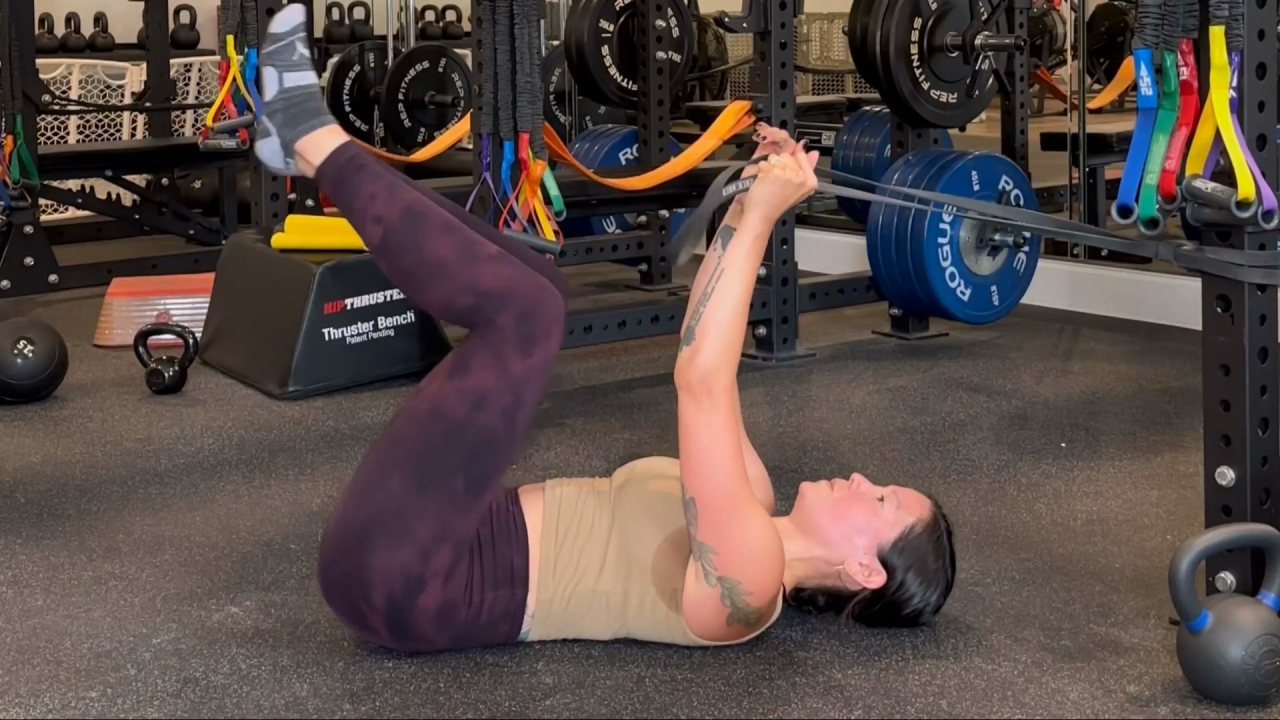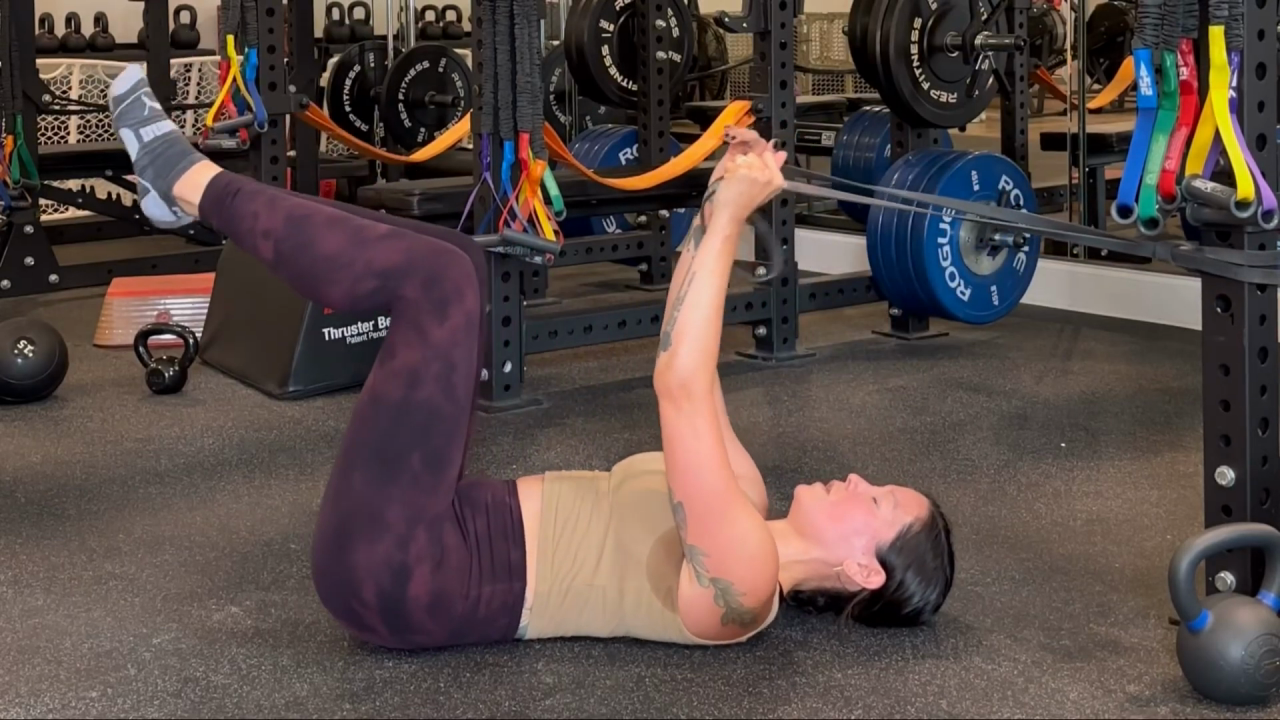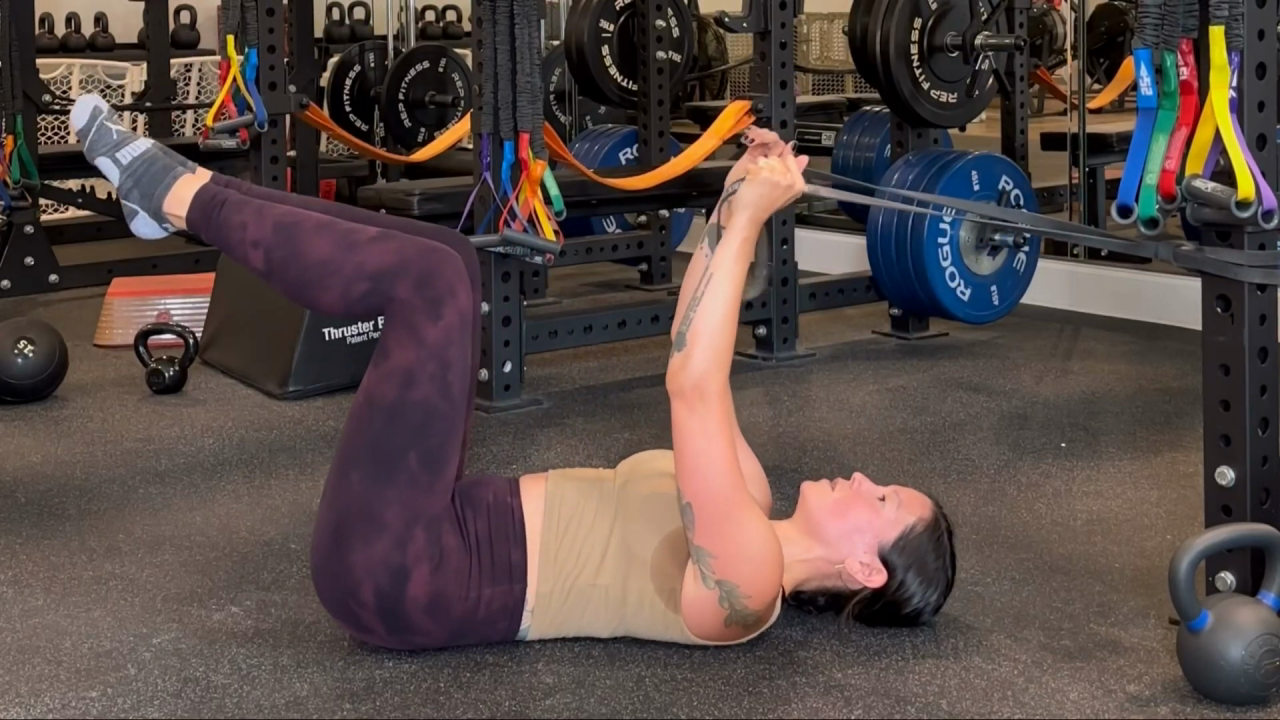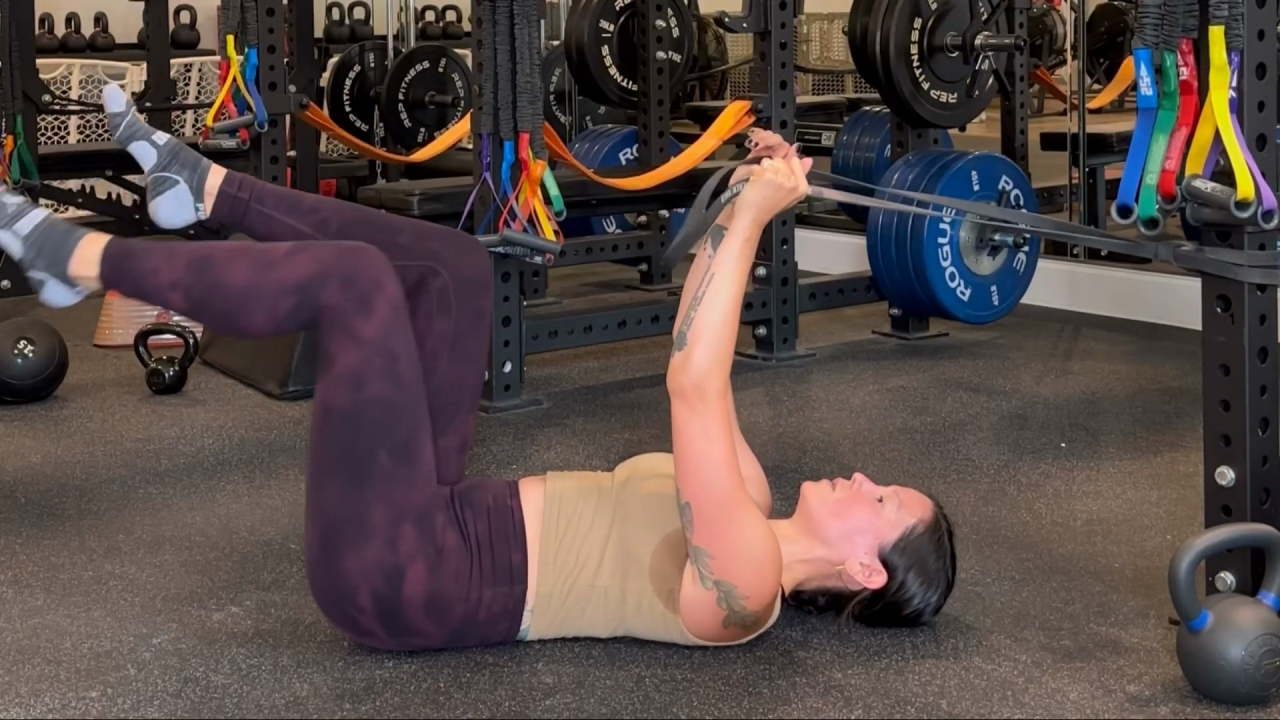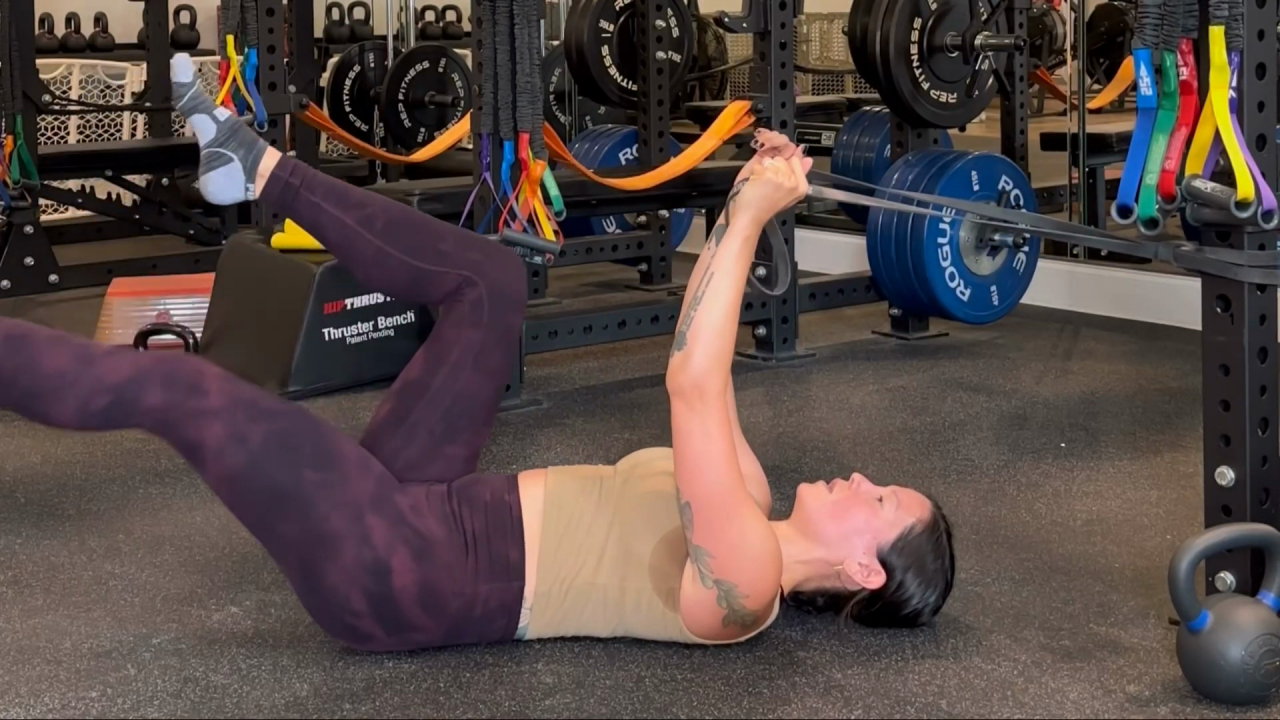
dt=0.5s
person 1, frame 1
left shoulder: (744, 580)
right shoulder: (749, 517)
left elbow: (702, 380)
right elbow: (707, 352)
left wrist: (758, 218)
right wrist: (752, 203)
left hip: (397, 573)
left knee: (522, 308)
right knee: (533, 292)
left ankle: (316, 142)
right ankle: (319, 149)
person 1, frame 2
left shoulder: (739, 583)
right shoulder: (747, 520)
left elbow: (680, 387)
right elbow: (692, 370)
left wrist: (727, 217)
right wrist: (724, 204)
left hip: (397, 575)
right hip: (433, 542)
left knee: (435, 279)
right knee: (452, 265)
left ankle: (194, 182)
right ankle: (199, 185)
person 1, frame 3
left shoulder: (743, 584)
right shoulder: (751, 510)
left elbow: (692, 389)
right elbow: (699, 365)
left wrist: (746, 220)
right wrist: (733, 209)
left hip: (393, 576)
right hip: (441, 530)
left knee: (426, 277)
right knee: (442, 259)
left ankle: (180, 197)
right ankle: (185, 187)
person 1, frame 4
left shoulder: (741, 584)
right shoulder: (748, 511)
left elbow: (692, 391)
right elbow: (700, 369)
left wrist: (747, 222)
right wrist: (736, 214)
left hip: (395, 579)
right hip: (439, 523)
left knee: (355, 277)
right knee: (452, 264)
left ankle: (87, 259)
right ankle: (204, 190)
person 1, frame 5
left shoulder: (741, 582)
right shoulder: (750, 507)
left elbow: (692, 388)
right elbow: (703, 370)
left wrist: (747, 221)
right wrist: (740, 207)
left hip: (392, 575)
right hip: (420, 515)
left knee: (178, 382)
right knee: (493, 277)
right ankle: (258, 168)
